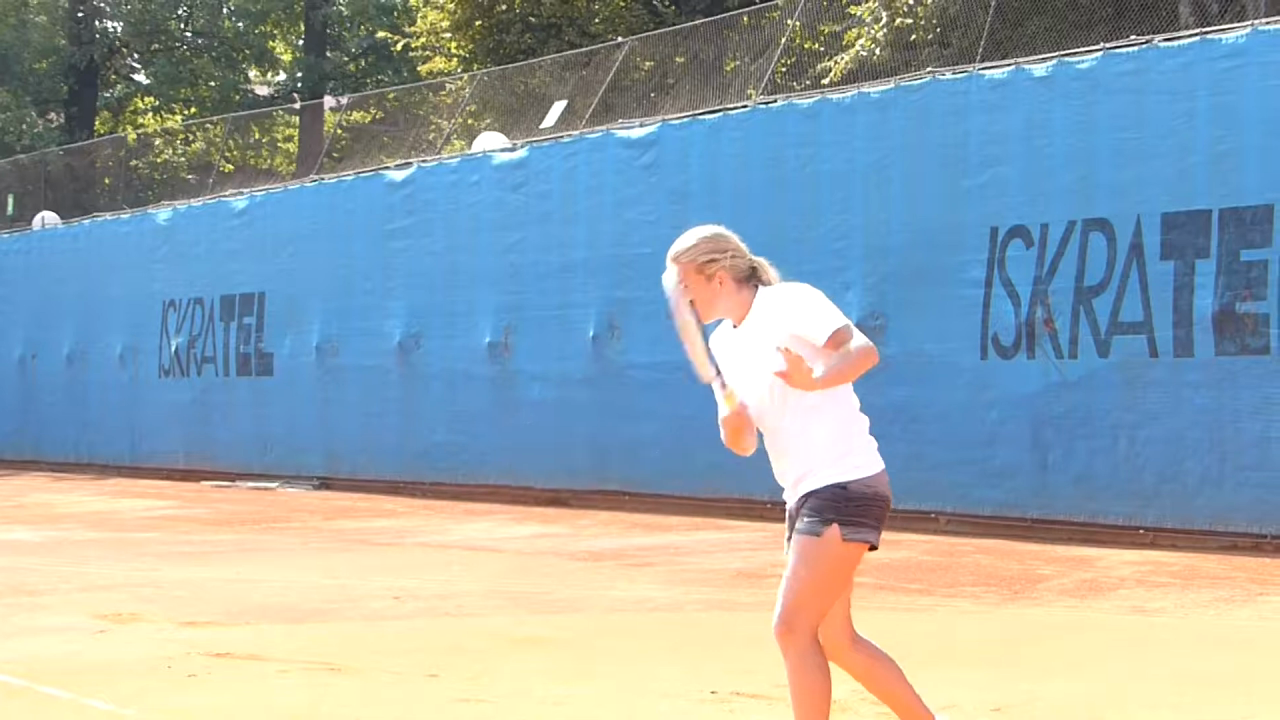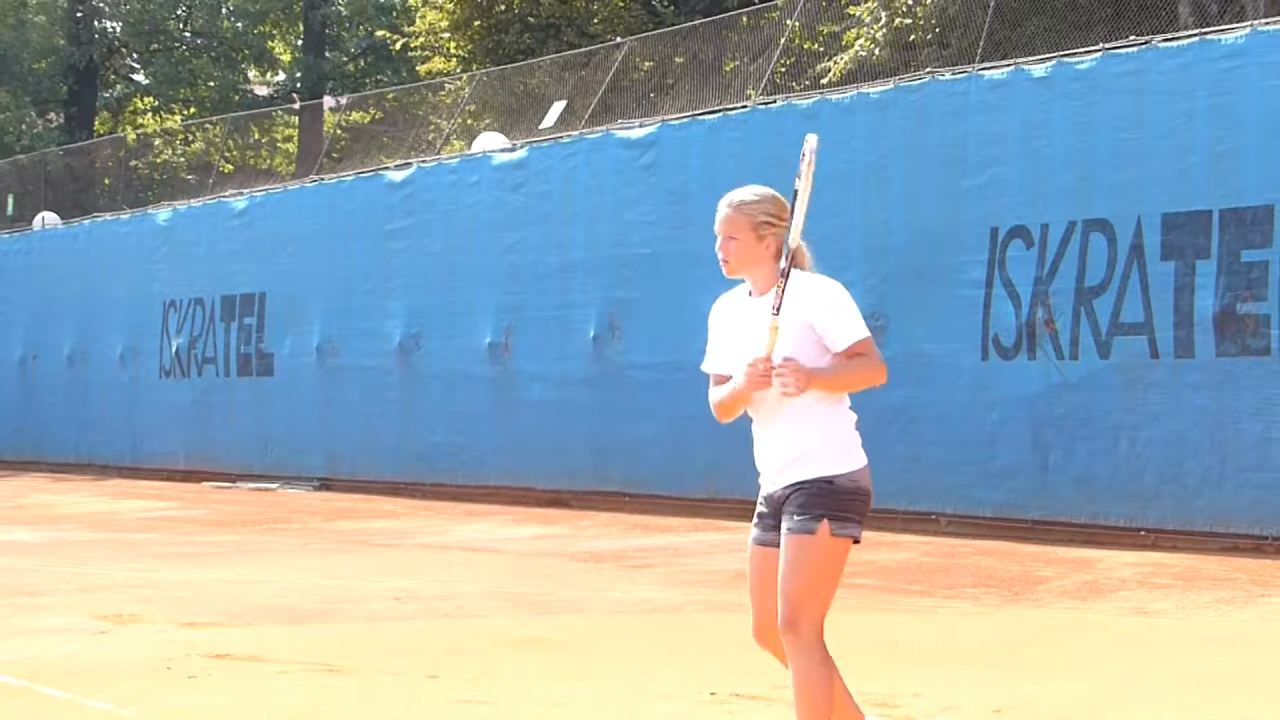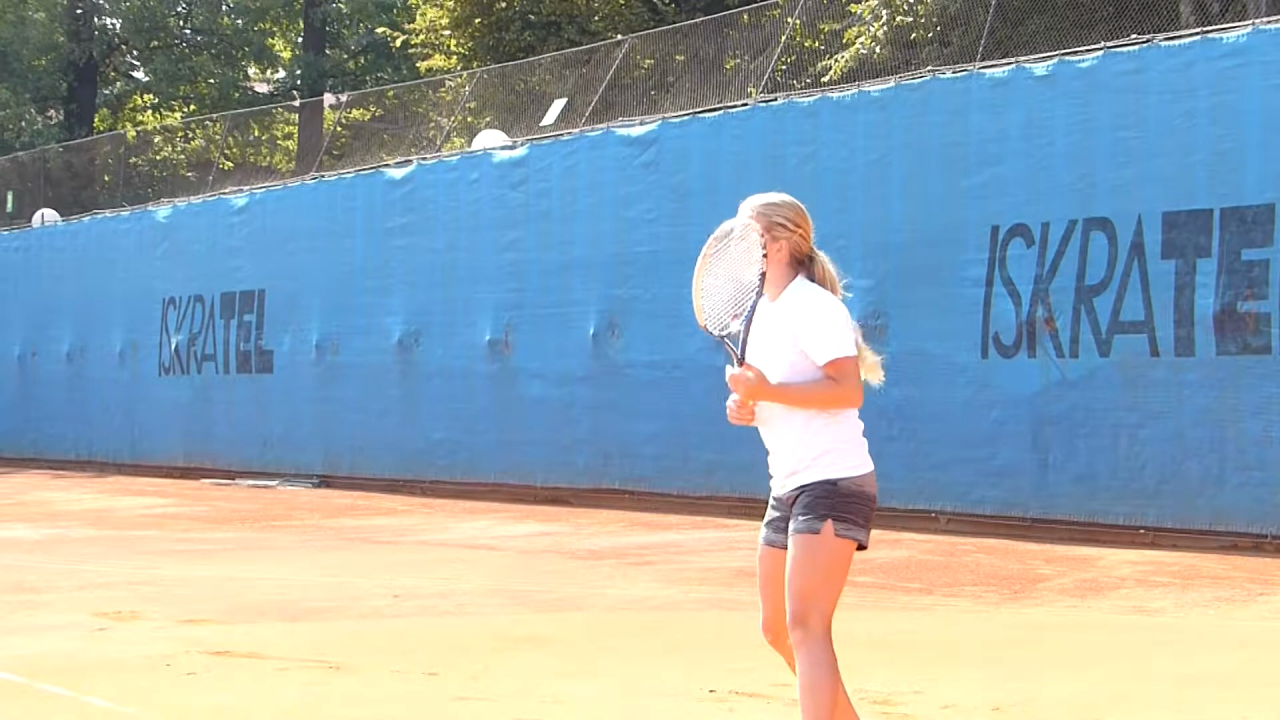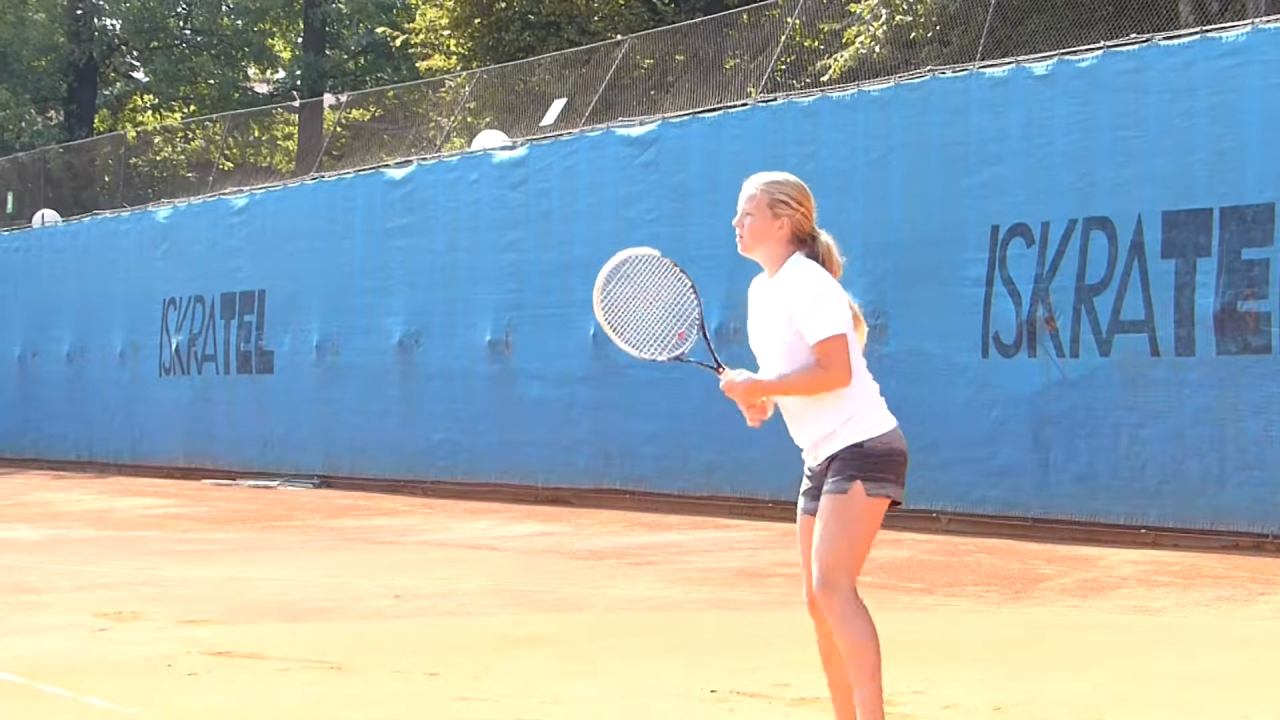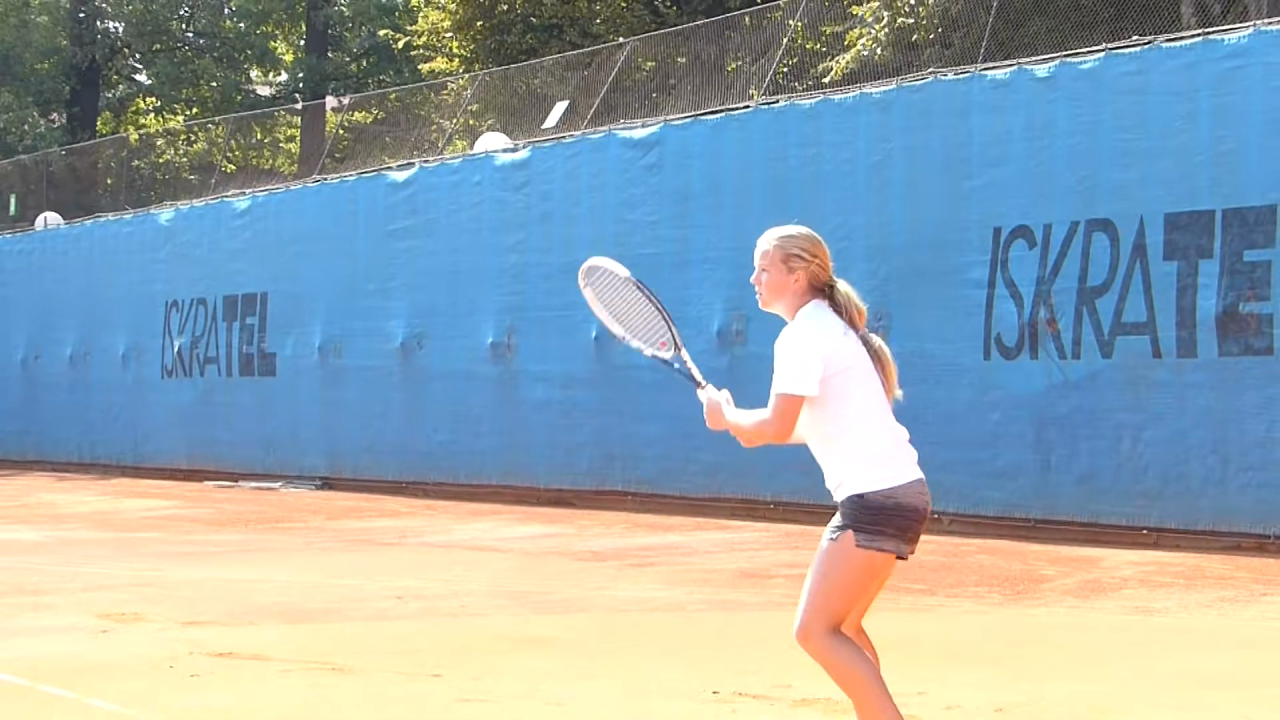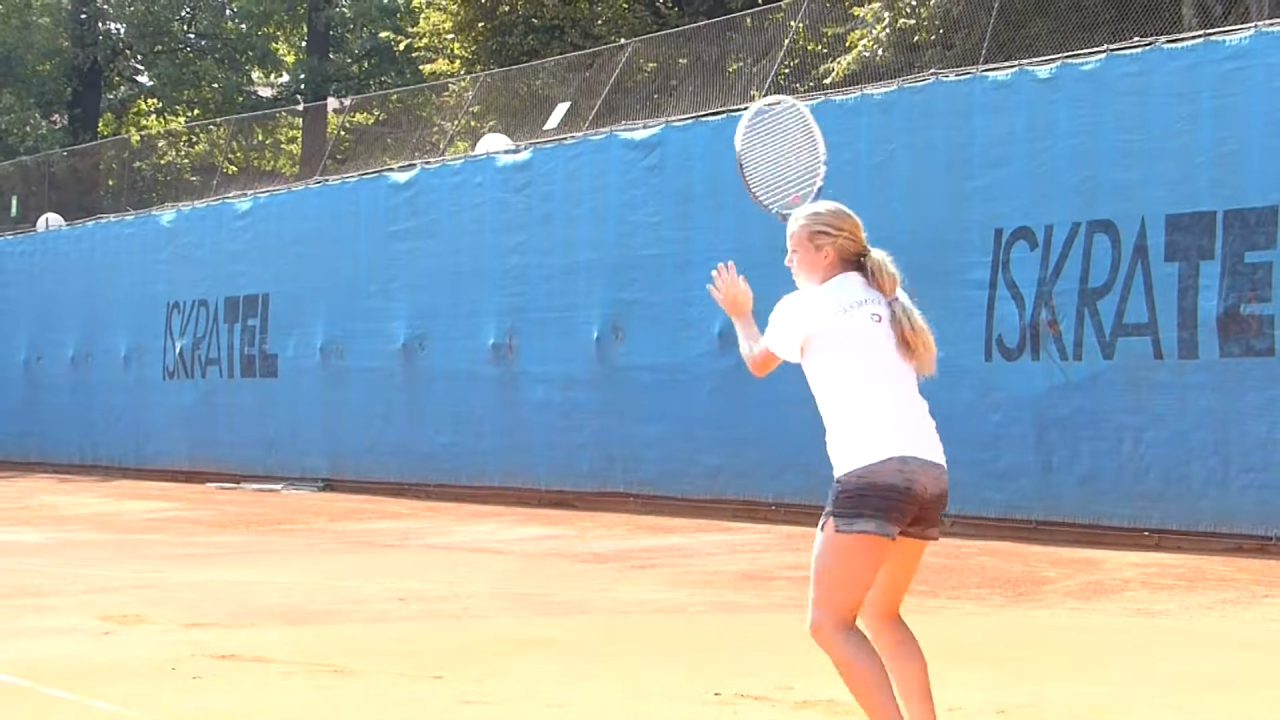
dt=0.3s
person 1, frame 1
left shoulder: (792, 301)
right shoulder: (720, 345)
left elbow: (864, 351)
right elbow: (744, 441)
left wrist: (815, 380)
right wrist: (729, 423)
left hip: (846, 488)
right hip: (808, 498)
left knee: (792, 628)
right knee: (837, 642)
person 1, frame 2
left shoulder: (819, 292)
right shoulder: (726, 310)
left elbow: (873, 369)
right elbow: (720, 405)
left wrist: (808, 377)
right wrist: (738, 391)
left hip: (828, 480)
right hip: (777, 488)
left knee: (796, 628)
right knee: (768, 630)
person 1, frame 3
left shoulder: (814, 306)
right shoulder: (756, 314)
left elbow: (849, 391)
left wrist: (770, 391)
right wrist: (740, 405)
left hip: (835, 484)
right hip: (789, 489)
left knee: (805, 628)
right knee: (778, 629)
person 1, frame 4
left shoulder: (807, 284)
right shoulder: (763, 290)
left elbow: (835, 371)
left wrist: (758, 387)
right wrist: (765, 398)
left hip: (864, 450)
right hip: (826, 461)
left knee: (834, 591)
right knee: (819, 600)
person 1, frame 5
left shoulder: (802, 335)
right shoulder: (828, 329)
left elbow: (775, 425)
left wrist: (726, 415)
right wrist: (756, 432)
left hip: (879, 497)
right hip: (885, 495)
left knee: (816, 632)
right knee: (838, 627)
person 1, frame 6
left shoulder: (800, 306)
right shoulder: (889, 298)
left elbow: (759, 362)
left wrist: (741, 315)
left hip: (874, 475)
right hip: (927, 474)
left knee: (830, 626)
right knee: (880, 616)
